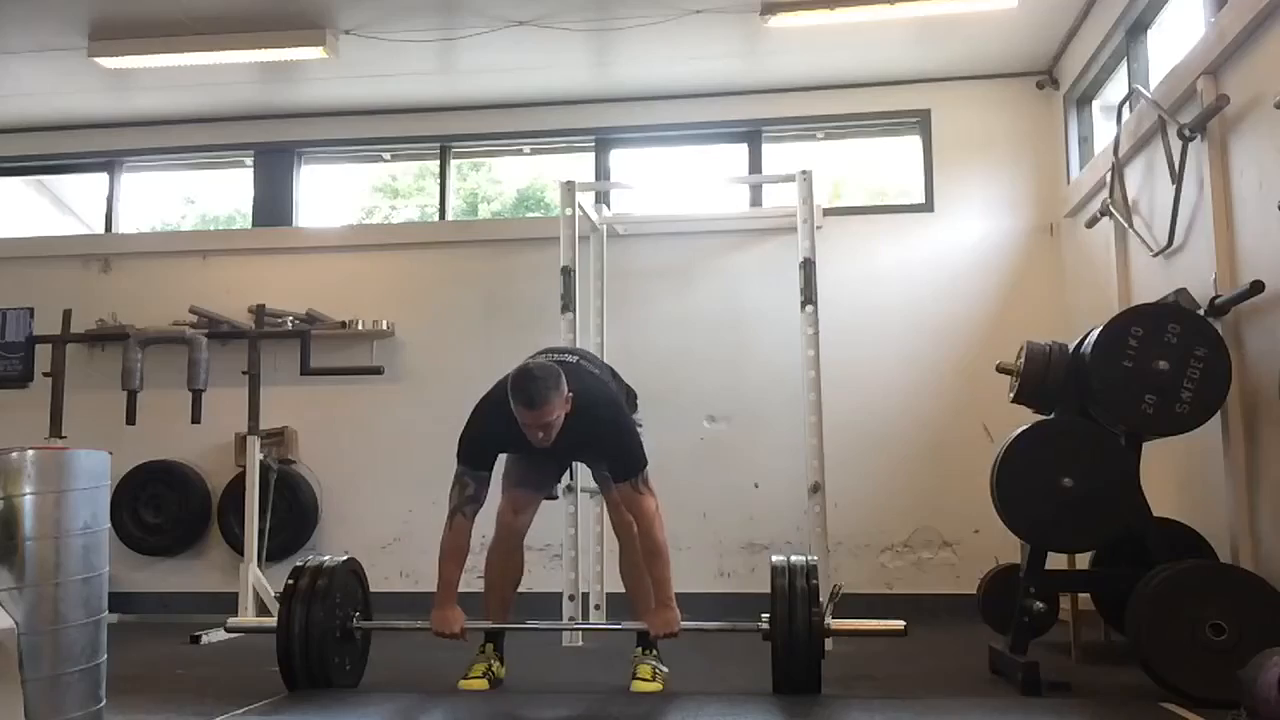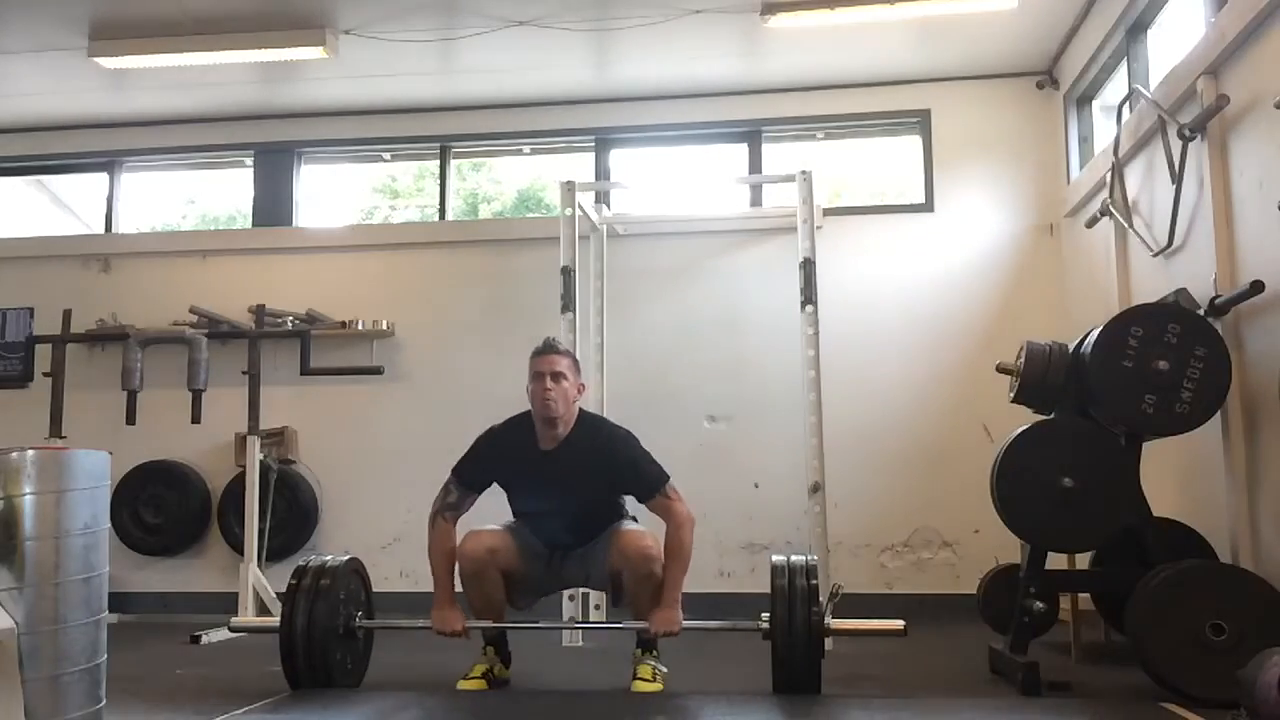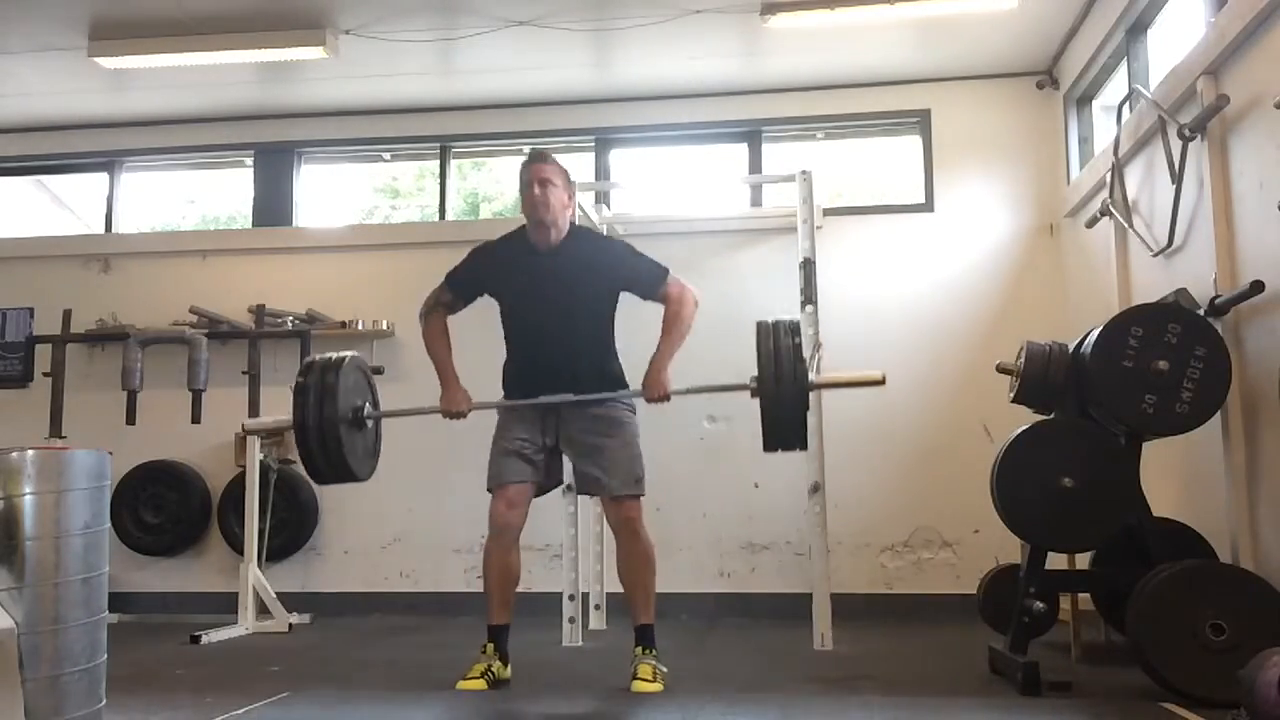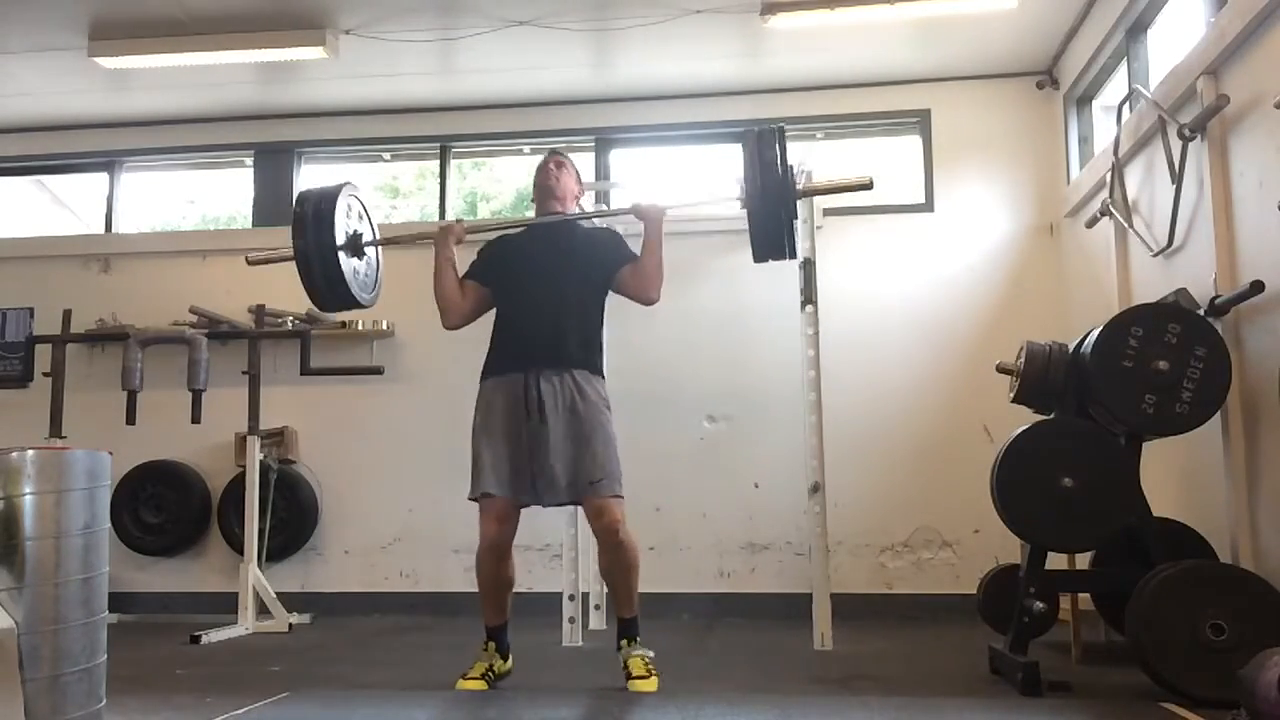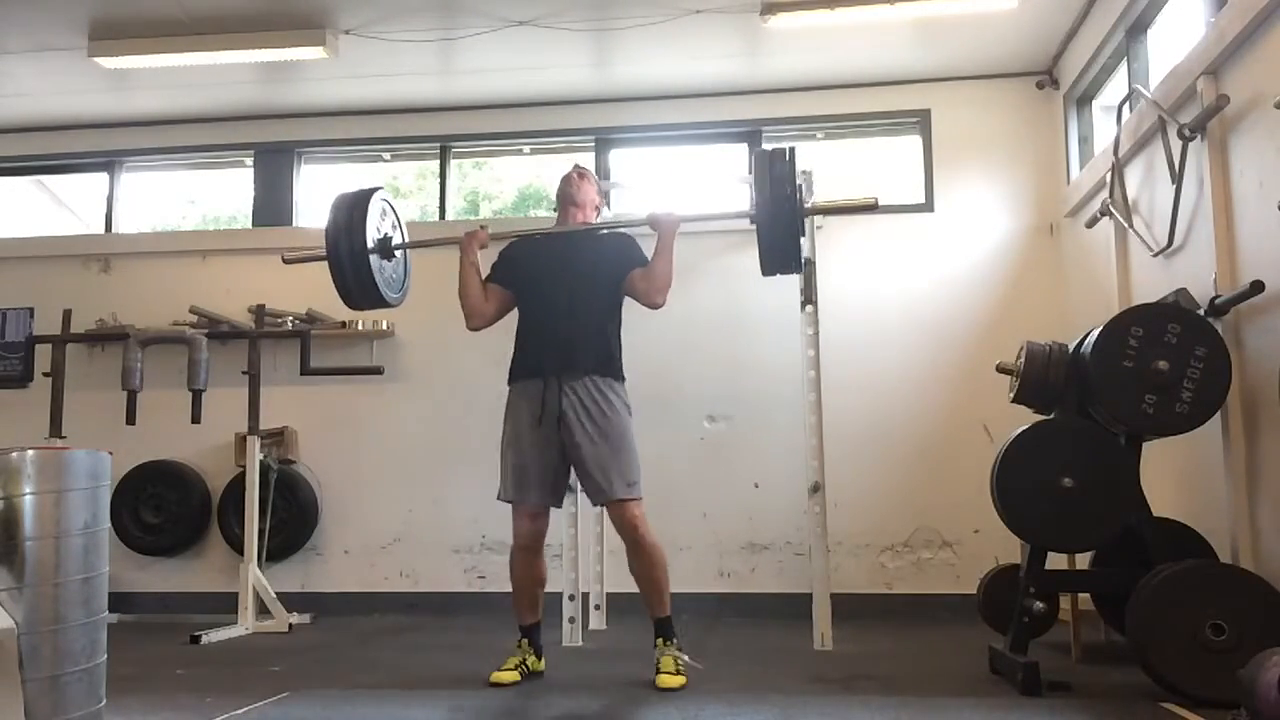
dt=1s
person 1, frame 1
left shoulder: (606, 411)
right shoulder: (490, 415)
left elbow: (645, 512)
right elbow: (462, 511)
left wrist: (666, 604)
right wrist: (445, 602)
left hip: (600, 432)
left knee: (628, 523)
right knee: (509, 524)
left ankle: (647, 650)
right ankle: (492, 649)
person 1, frame 2
left shoulder: (611, 442)
right shoulder: (500, 442)
left elbow: (680, 515)
right elbow: (442, 514)
left wrist: (669, 603)
right wrist: (444, 602)
left hip: (600, 547)
right hip: (535, 550)
left knee: (643, 550)
right knee: (473, 550)
left ankle: (646, 654)
right ankle: (494, 654)
person 1, frame 3
left shoulder: (606, 253)
right shoulder: (496, 256)
left elbow: (683, 298)
right elbow: (434, 312)
left wrist: (661, 364)
right wrist: (450, 382)
left hip: (599, 399)
right hip: (526, 402)
left knee: (627, 518)
right knee: (504, 519)
left ankle: (646, 650)
right ankle: (496, 653)
person 1, frame 4
left shoulder: (600, 241)
right shoulder: (501, 249)
left elbow: (647, 291)
right elbow: (453, 313)
left wrist: (652, 226)
right wrist: (445, 252)
left hip: (574, 385)
right hip: (505, 388)
left knee: (608, 519)
right knee: (494, 527)
left ankle: (632, 641)
right ankle: (496, 649)
person 1, frame 5
left shoulder: (616, 246)
right shoulder: (521, 252)
left elbow: (654, 294)
right elbow: (477, 314)
left wrist: (666, 234)
right wrist: (470, 254)
left hip: (596, 389)
right hip: (532, 394)
left knee: (630, 519)
right knee: (526, 530)
left ankle: (666, 644)
right ankle: (529, 647)
